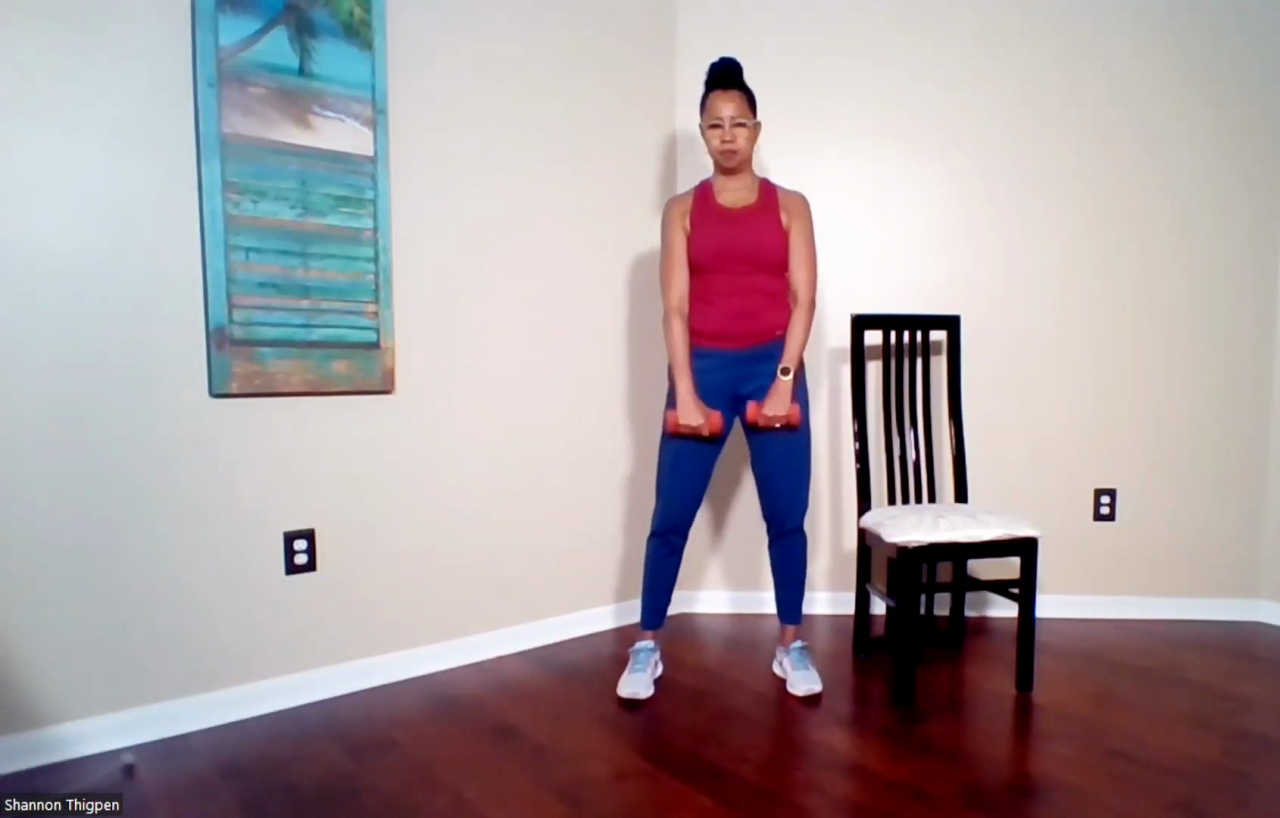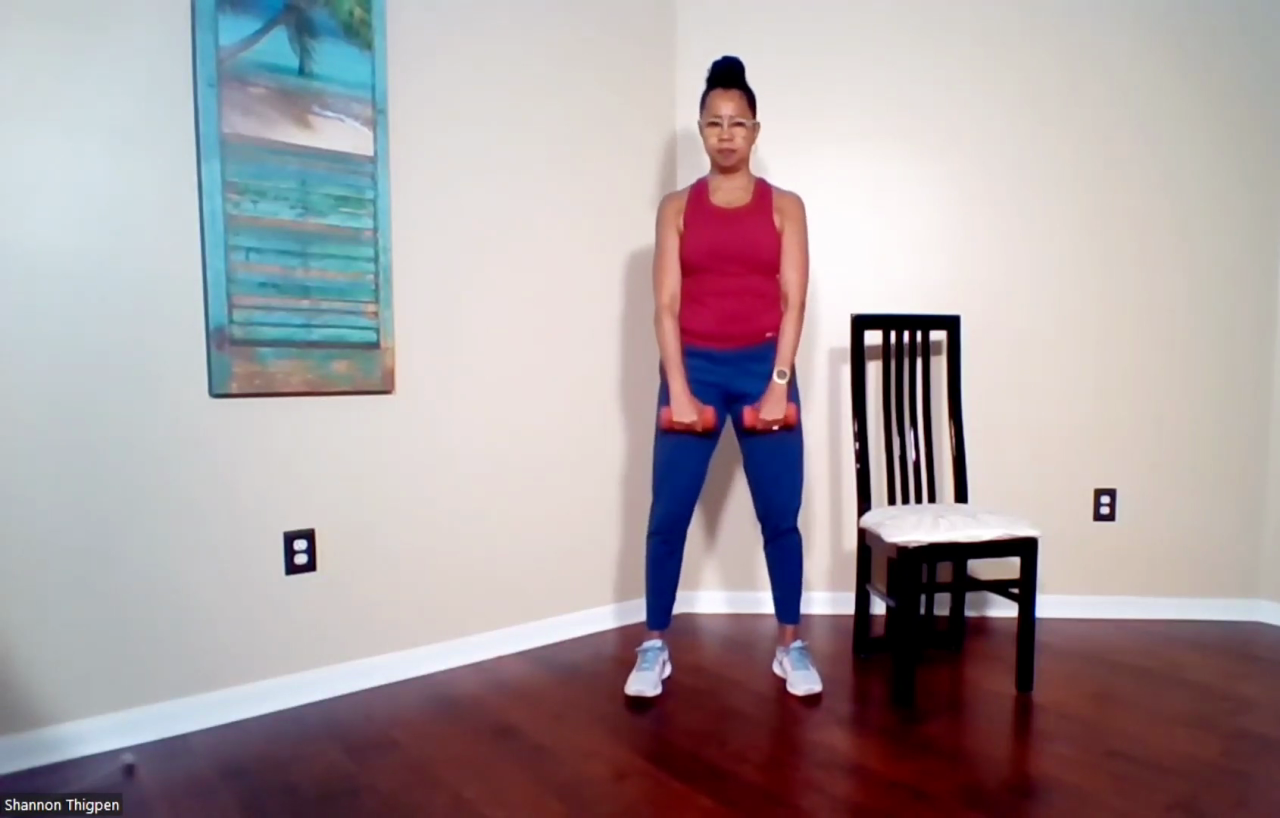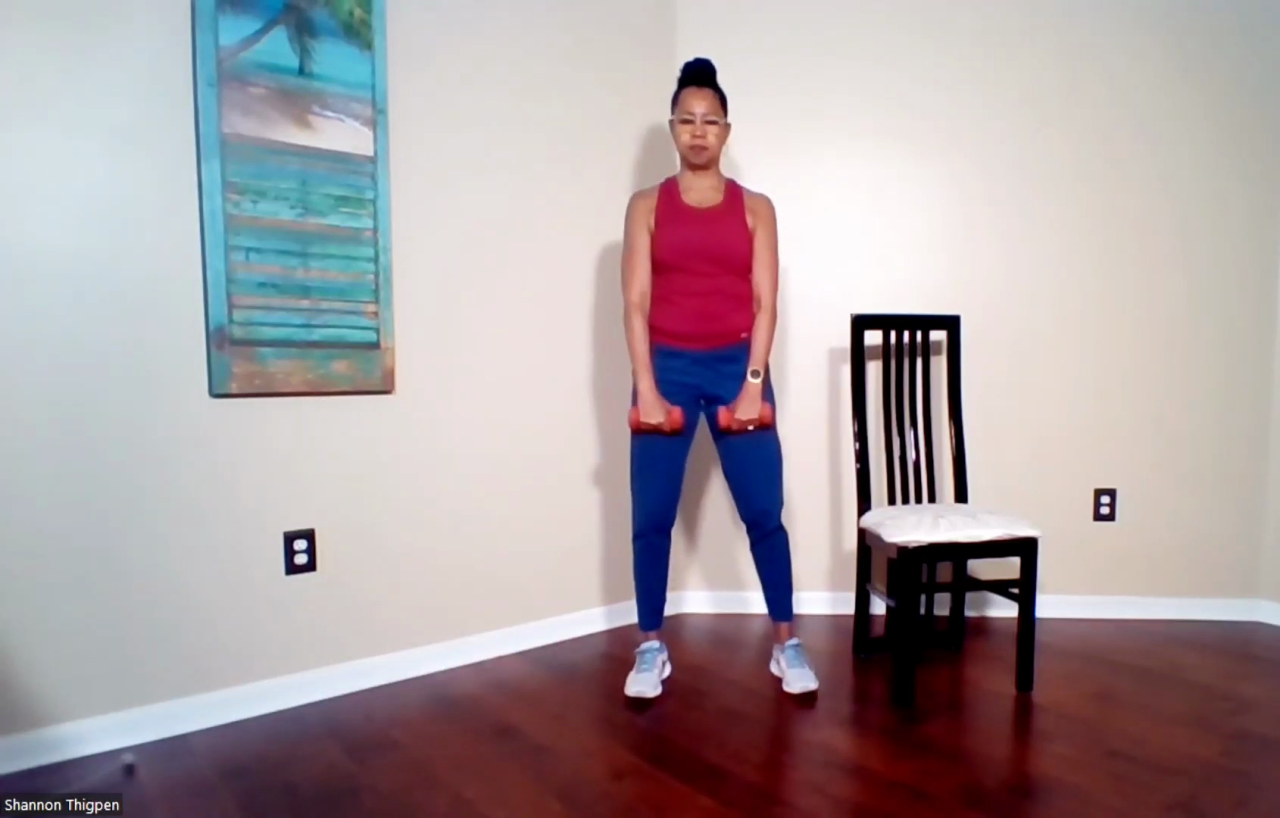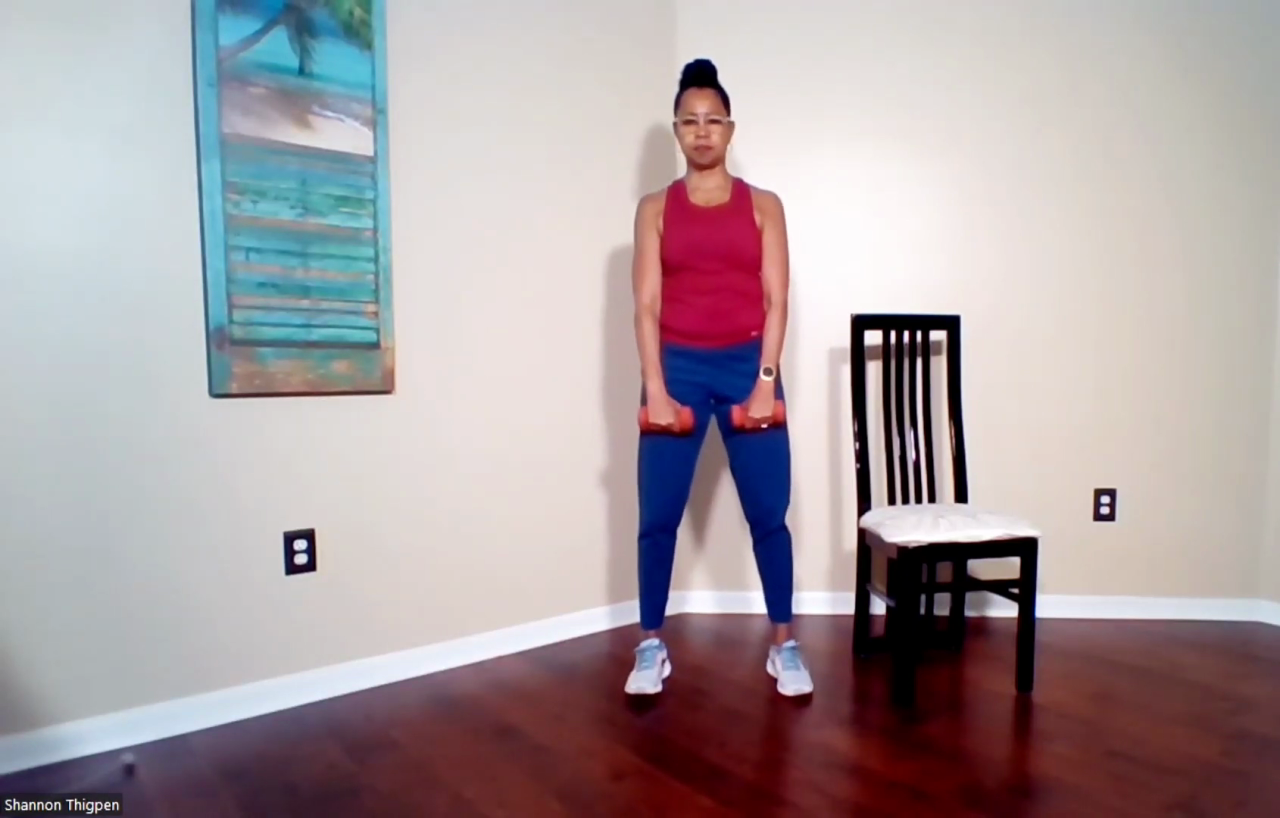
dt=0.3s
person 1, frame 1
left shoulder: (790, 206)
right shoulder: (681, 210)
left elbow: (803, 298)
right elbow: (675, 307)
left wrist: (786, 379)
right wrist: (686, 393)
left hip: (772, 367)
right hip: (703, 368)
left knee: (786, 516)
right knee: (671, 516)
left ankle: (791, 646)
right ankle: (647, 647)
person 1, frame 2
left shoulder: (785, 206)
right shoulder: (676, 207)
left elbow: (794, 299)
right elbow: (667, 304)
left wrist: (778, 382)
right wrist: (678, 389)
left hip: (763, 366)
right hip: (694, 367)
left knee: (780, 516)
right knee: (668, 514)
left ankle: (790, 645)
right ankle: (655, 647)
person 1, frame 3
left shoulder: (755, 208)
right shoulder: (646, 205)
left elbow: (765, 301)
right elbow: (636, 303)
left wrist: (753, 383)
right wrist: (646, 387)
left hip: (736, 366)
right hip: (668, 368)
left knee: (763, 513)
right knee: (651, 516)
left ankle: (786, 643)
right ankle: (651, 647)
person 1, frame 4
left shoulder: (763, 205)
right shoulder: (655, 208)
left elbow: (776, 300)
right elbow: (647, 304)
left wrist: (766, 381)
right wrist: (656, 388)
left hip: (747, 366)
right hip: (678, 367)
left knee: (768, 514)
right knee: (658, 515)
left ankle: (783, 645)
right ankle: (651, 647)
